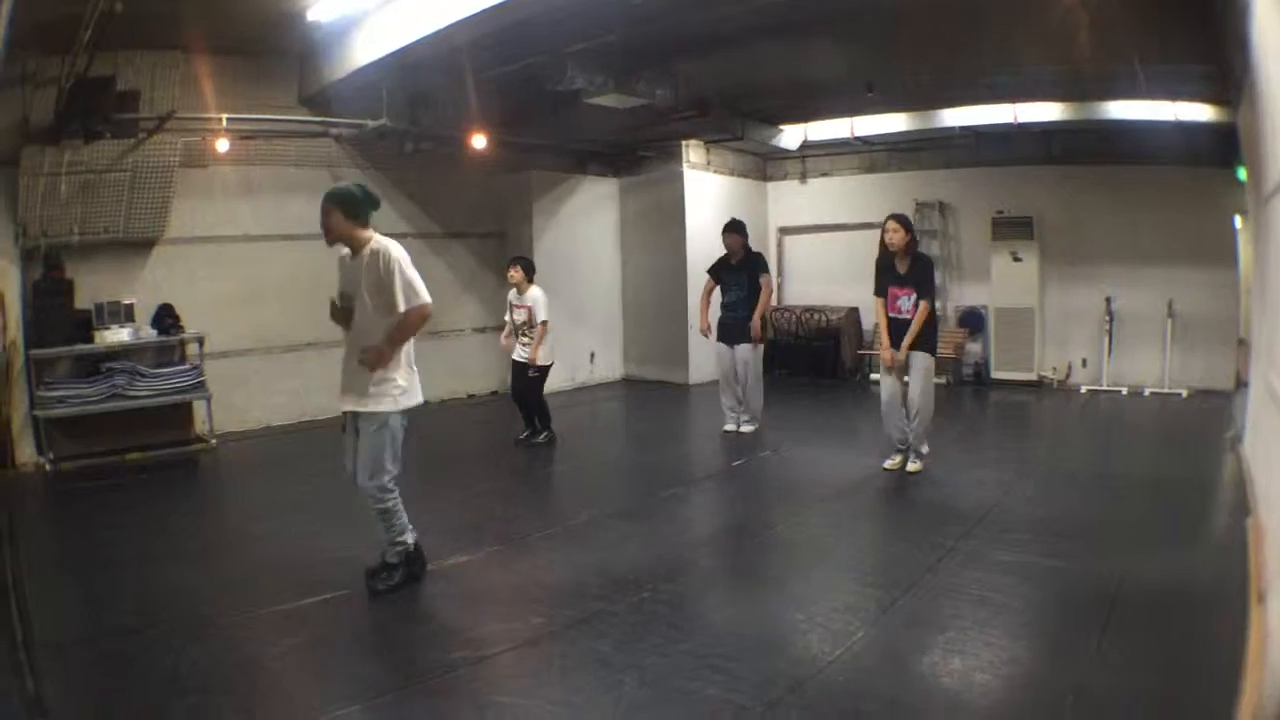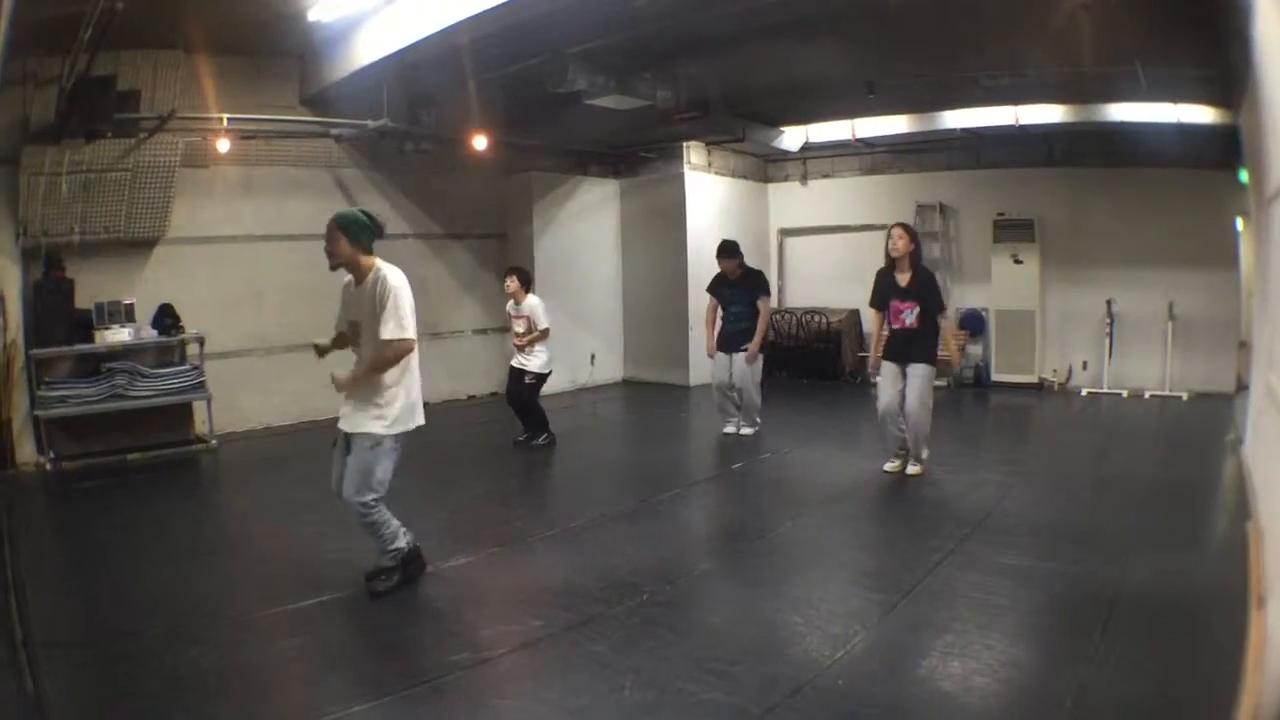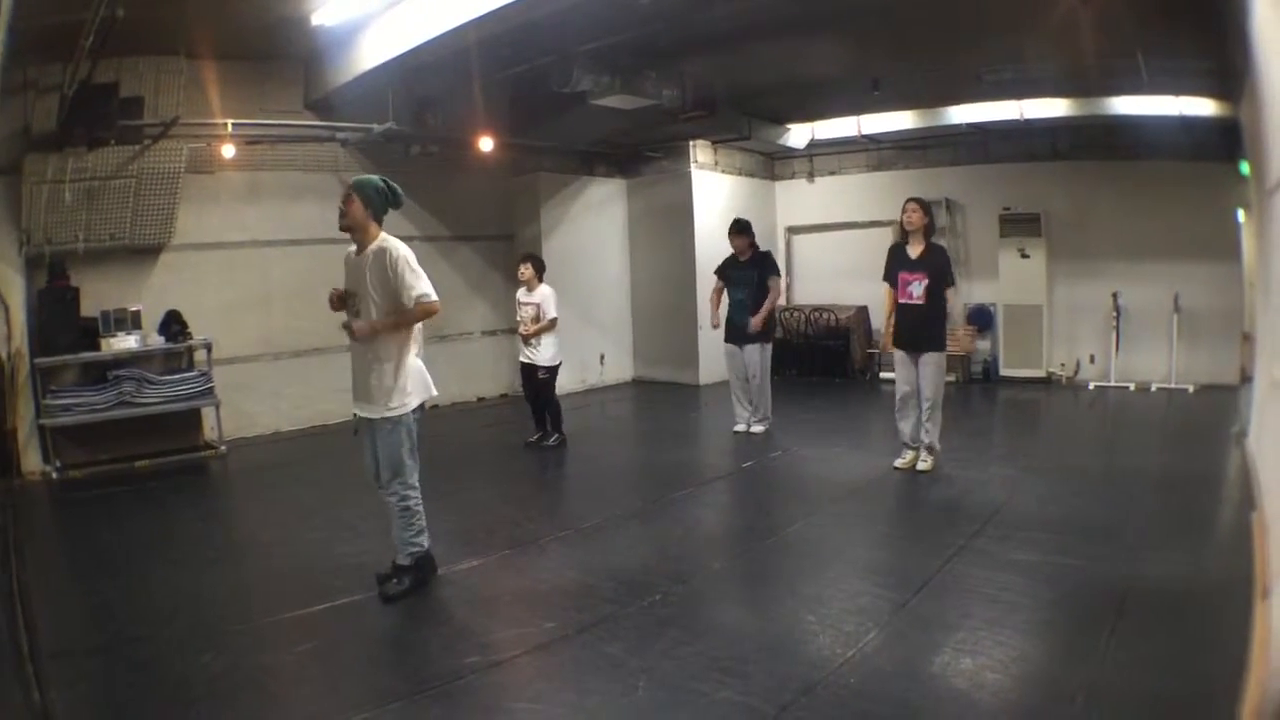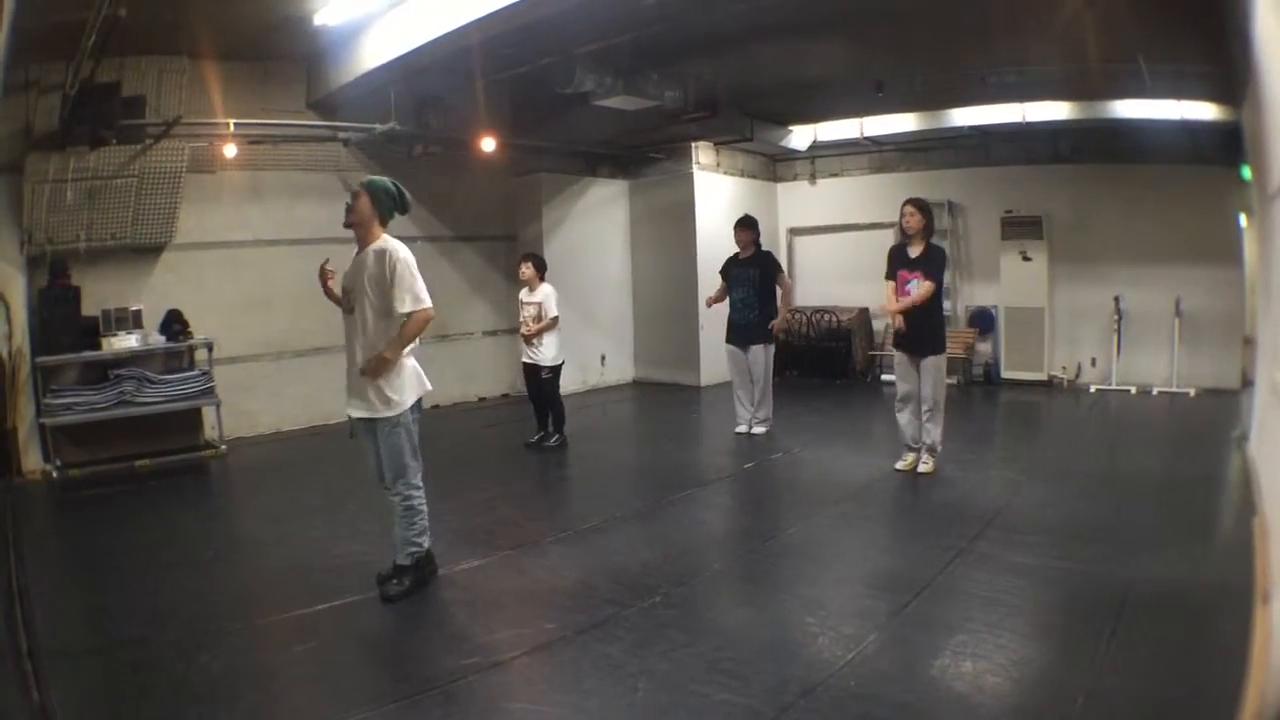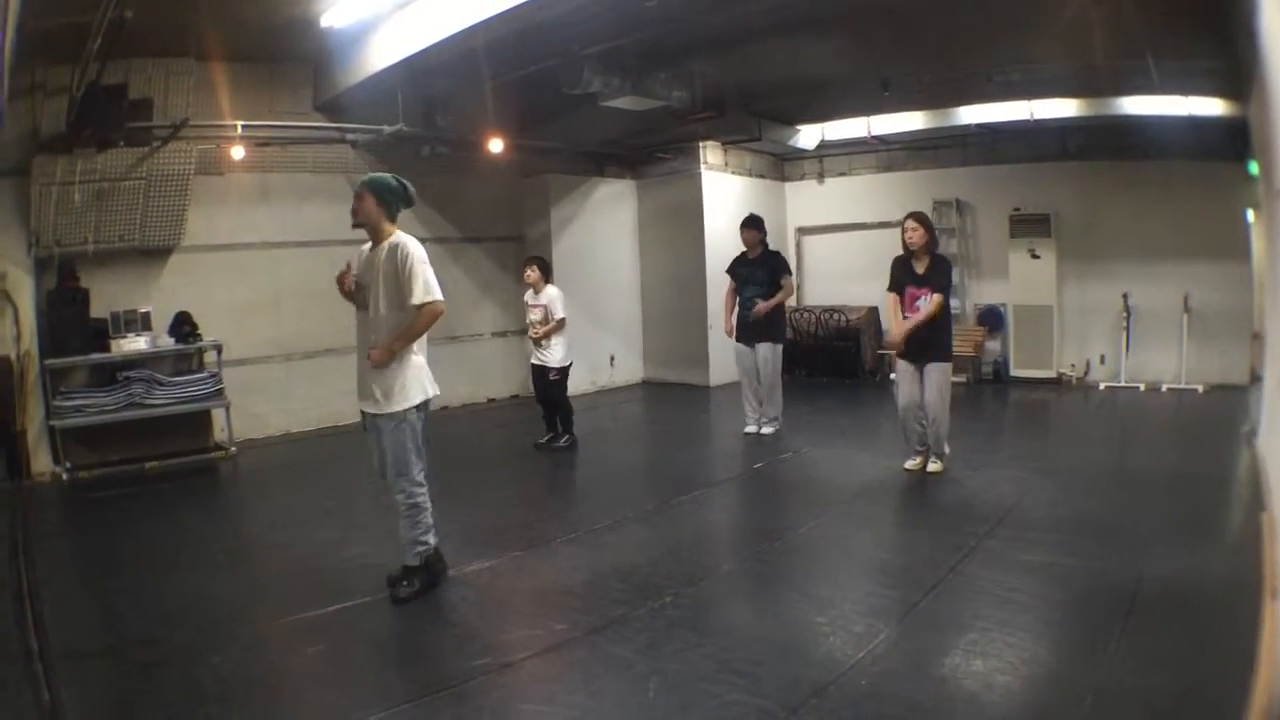
dt=1s
person 1, frame 1
left shoulder: (387, 253)
right shoulder: (346, 258)
left elbow: (422, 308)
left wrist: (385, 350)
right wrist: (338, 315)
left hip: (387, 389)
right hip: (358, 387)
left knee: (376, 481)
right knee: (360, 477)
left ankle: (405, 558)
right ankle: (398, 551)
person 1, frame 2
left shoulder: (389, 280)
right shoulder: (349, 286)
left elbow: (402, 344)
left wrist: (354, 377)
right wrist: (330, 345)
left hip: (387, 409)
right hip: (360, 405)
left knee: (360, 494)
right knee: (345, 488)
left ankle: (403, 557)
right ankle: (398, 552)
person 1, frame 3
left shoulder: (393, 252)
right shoulder: (352, 256)
left elbow: (429, 306)
left wrist: (374, 328)
right wrist: (342, 307)
left hip: (396, 386)
right hip: (368, 387)
left knee: (400, 480)
right knee: (386, 478)
left ankle: (415, 560)
right ankle: (411, 556)
person 1, frame 4
left shoulder: (393, 254)
right shoulder: (357, 257)
left elbow: (424, 313)
left wrist: (386, 356)
right wrist: (330, 293)
left hip: (393, 389)
right hip: (365, 391)
left knee: (405, 480)
right knee: (390, 480)
left ankle: (414, 561)
right ankle: (412, 556)
person 1, frame 5
left shoulder: (405, 249)
right shoulder: (366, 254)
left elbow: (433, 306)
left wrist: (393, 348)
right wrist: (349, 293)
left hip: (401, 385)
right hip: (374, 385)
left knee: (407, 479)
right knee: (392, 477)
left ankle: (422, 562)
right ankle: (421, 557)
person 2, frame 1
left shoulder: (923, 263)
right shoulder: (882, 264)
left elbow: (924, 308)
right elbow: (881, 305)
left wrist: (905, 347)
right wrist: (885, 345)
left hip: (920, 340)
right hip: (893, 340)
left knee: (918, 400)
right knee: (888, 398)
left ankle: (917, 453)
right ankle: (899, 450)
person 2, frame 2
left shoulder: (925, 277)
right shoulder: (883, 276)
left elbow: (940, 316)
left wrist: (951, 349)
right wrist: (874, 352)
left hip: (922, 355)
right hip: (893, 354)
left knee: (915, 409)
right knee: (886, 407)
left ankle: (917, 456)
right ankle: (900, 452)
person 2, frame 3
left shoulder: (937, 253)
right shoulder: (894, 253)
left elbow: (949, 293)
right wrist: (885, 330)
left hip: (930, 337)
right hip: (902, 336)
left knee: (929, 396)
right knee: (904, 394)
left ankle: (928, 450)
right ankle: (909, 447)
person 2, frame 4
left shoulder: (936, 253)
right shoulder: (896, 252)
left elbow: (926, 291)
right elbow: (891, 288)
left wrist: (893, 307)
right wrist: (895, 313)
left hip: (930, 336)
right hip: (904, 336)
left knee: (931, 398)
right knee: (905, 396)
left ankle: (930, 452)
right ankle: (911, 449)
person 2, frame 5
left shoulder: (942, 264)
right shoulder: (899, 264)
left elbow: (935, 304)
right elbow: (894, 302)
left wrist: (906, 326)
right wrist: (896, 330)
left hip: (937, 347)
right hip: (908, 347)
left knee: (935, 405)
right knee: (907, 404)
left ankle: (937, 454)
right ankle: (919, 451)
person 3, frame 1
left shoulder: (755, 260)
right shoulder: (721, 264)
left elbow: (767, 288)
right elbow: (707, 291)
left wrist: (757, 317)
right wrist: (704, 318)
left hip: (748, 330)
right hip: (726, 328)
left knee: (749, 376)
right knee: (726, 376)
left ankle: (750, 419)
right ankle: (732, 418)
person 3, frame 2
left shoulder: (756, 278)
right shoulder: (719, 281)
left elbow: (764, 311)
right elbow: (712, 309)
left wrist: (756, 342)
right wrist: (710, 339)
left hip: (748, 341)
right hip: (726, 339)
left knee: (744, 383)
right knee: (719, 382)
left ankle: (750, 421)
right ankle: (731, 420)
person 3, frame 3
left shoulder: (765, 259)
right shoulder: (728, 264)
left elbow: (775, 290)
right elbow: (717, 290)
left wrist: (761, 316)
right wrist: (714, 313)
left hip: (757, 328)
right hip: (733, 329)
left knee: (757, 375)
right knee: (737, 375)
left ankle: (761, 419)
right ankle: (743, 417)
person 3, frame 4
left shoulder: (766, 260)
right shoulder: (731, 263)
left elbow: (785, 287)
right elbow: (724, 290)
left wrist: (781, 316)
right wrist: (714, 299)
left hip: (760, 330)
right hip: (735, 330)
left knee: (761, 378)
right knee: (740, 378)
left ankle: (762, 420)
right ankle: (744, 419)
person 3, frame 5
left shoulder: (774, 259)
right shoulder: (738, 262)
left elbow: (789, 289)
right elbow: (731, 291)
left wrist: (769, 304)
right wrist: (728, 319)
left hip: (769, 328)
right hip: (744, 327)
left knee: (768, 376)
right knee: (747, 377)
left ankle: (770, 420)
right ankle: (752, 419)
person 4, frame 1
left shoulder: (537, 294)
right shoulder: (511, 295)
left elbow: (543, 325)
left wrist: (534, 349)
right wrist: (505, 336)
left hip: (538, 356)
right hip: (519, 355)
left knee: (534, 394)
right knee: (518, 393)
left ankle: (547, 430)
right ankle: (531, 428)
person 4, frame 2
left shoulder: (534, 303)
right shoulder: (510, 306)
left elbow: (545, 331)
left wrist: (525, 340)
right wrist: (515, 340)
left hip: (537, 361)
right hip: (520, 360)
left knee: (528, 399)
right knee: (512, 397)
left ankle: (546, 433)
right ankle: (530, 430)
person 4, frame 3
left shoulder: (546, 292)
right shoulder: (520, 293)
left elbow: (553, 321)
left wrist: (533, 330)
right wrist: (521, 329)
left hip: (545, 355)
right hip: (527, 354)
left knee: (546, 394)
right knee: (531, 395)
left ankle: (557, 433)
right ankle: (541, 430)
person 4, frame 4
left shoulder: (547, 291)
right shoulder: (523, 294)
left elbow: (554, 320)
left wrist: (534, 330)
right wrist: (523, 329)
left hip: (548, 354)
right hip: (529, 354)
left knee: (550, 395)
right knee: (535, 395)
left ankle: (558, 434)
right ankle: (542, 431)
person 4, frame 5
left shoulder: (553, 293)
right shoulder: (528, 296)
left elbow: (561, 321)
left wrist: (543, 332)
right wrist: (531, 332)
left hip: (556, 355)
right hip: (538, 355)
left knee: (558, 396)
right knee: (542, 397)
left ankle: (568, 434)
right ankle: (552, 432)
